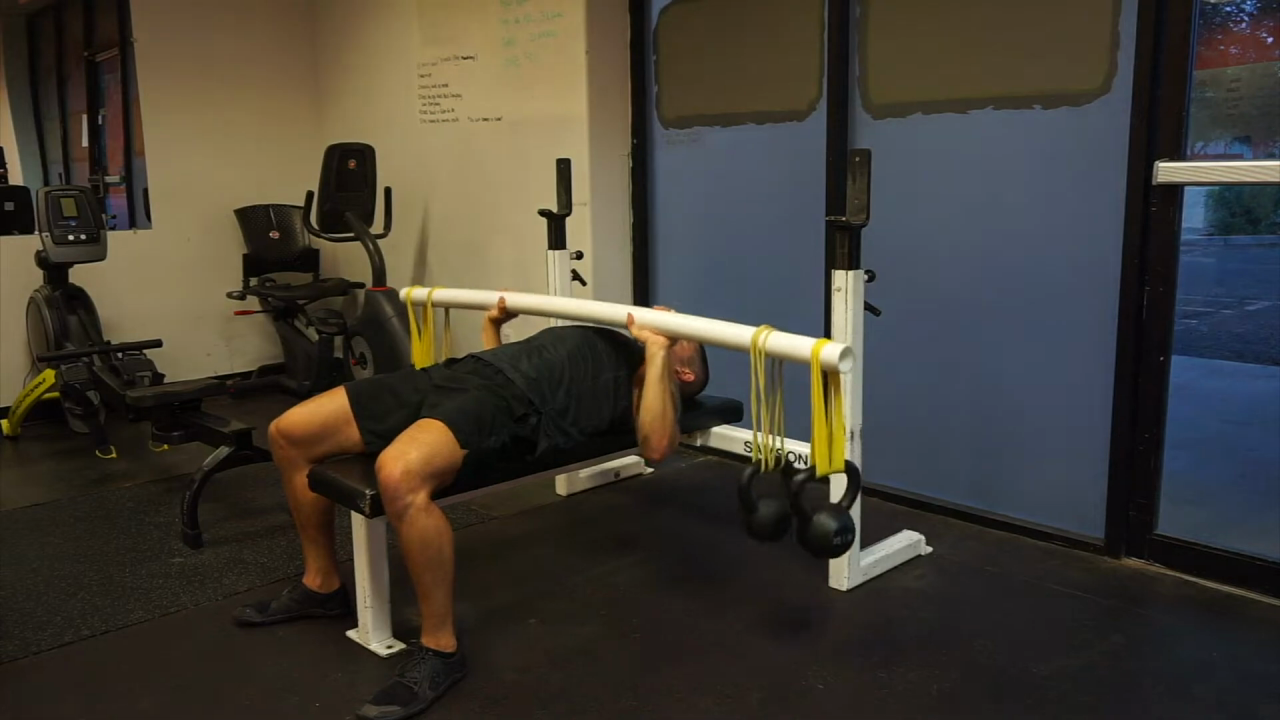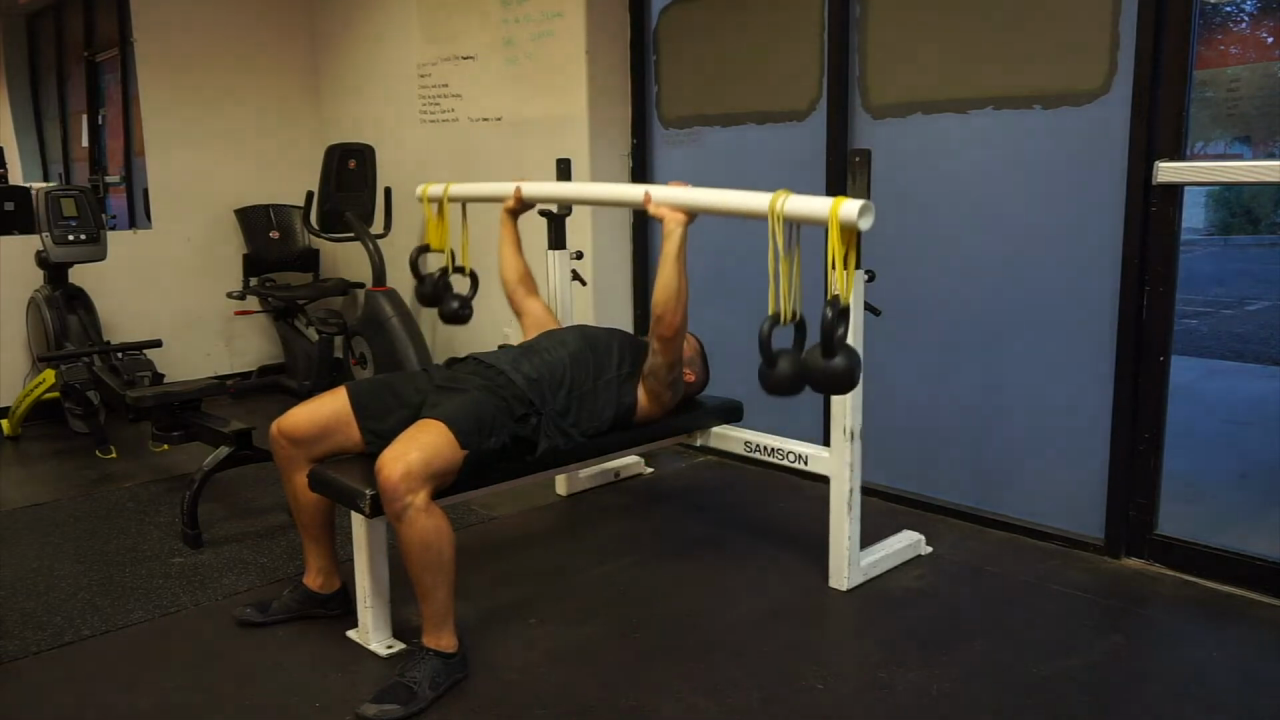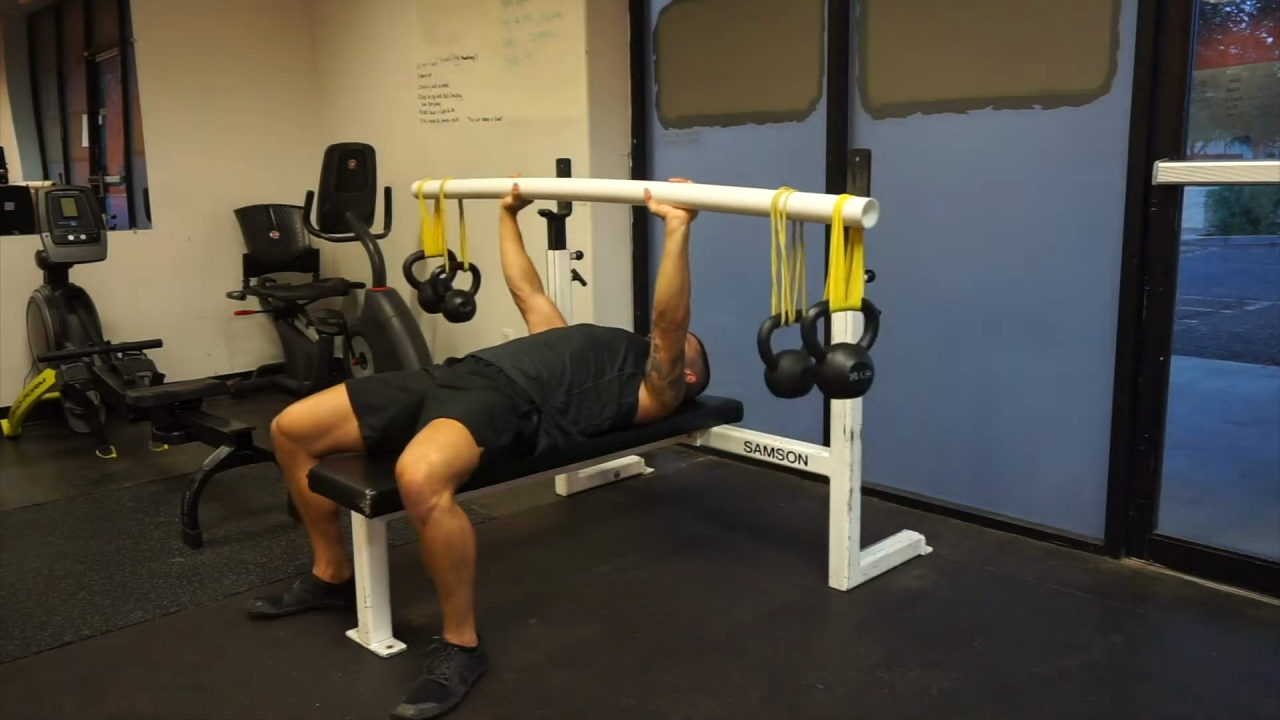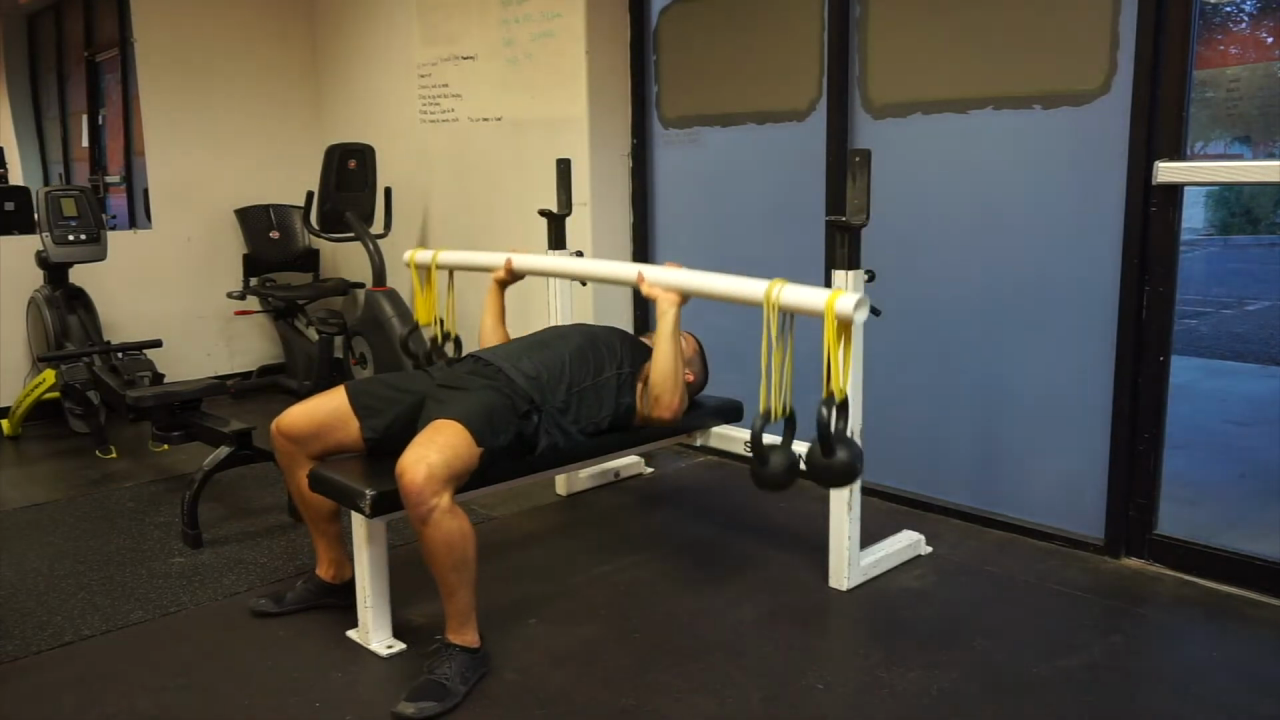
dt=0.7s
person 1, frame 1
left shoulder: (651, 377)
right shoulder: (602, 349)
left elbow: (656, 445)
left wrist: (657, 348)
right wrist: (493, 324)
left hip: (510, 401)
left knee: (400, 476)
right knee: (289, 433)
left ankle: (439, 650)
right ankle: (321, 585)
person 1, frame 2
left shoulder: (656, 387)
right shoulder: (589, 351)
left elbow: (667, 325)
right elbow: (522, 296)
left wrist: (675, 229)
right wrist: (510, 218)
left hip: (512, 402)
right hip: (461, 375)
left knee: (400, 476)
right knee: (289, 434)
left ankle: (441, 650)
right ankle: (321, 585)
person 1, frame 3
left shoulder: (657, 389)
right shoulder: (590, 351)
left elbow: (670, 319)
right elbow: (528, 291)
left wrist: (676, 228)
right wrist: (508, 215)
left hip: (511, 399)
right hip: (458, 374)
left knee: (421, 479)
right knee: (291, 430)
left ankle: (461, 646)
right ankle: (331, 576)
person 1, frame 4
left shoulder: (649, 378)
right shoulder: (598, 352)
left elbow: (665, 409)
left wrist: (669, 309)
right wrist: (498, 287)
left hip: (512, 399)
left knee: (422, 479)
right knee: (290, 430)
left ankle: (463, 646)
right ankle: (334, 575)
